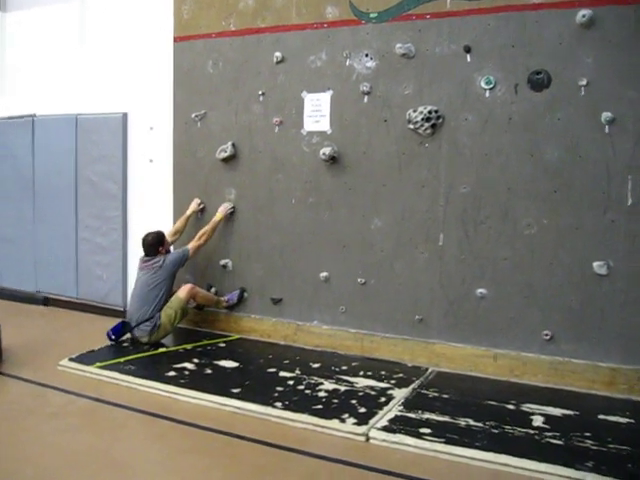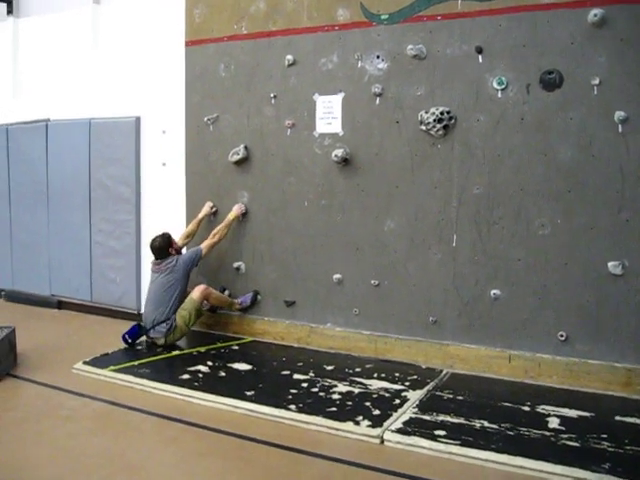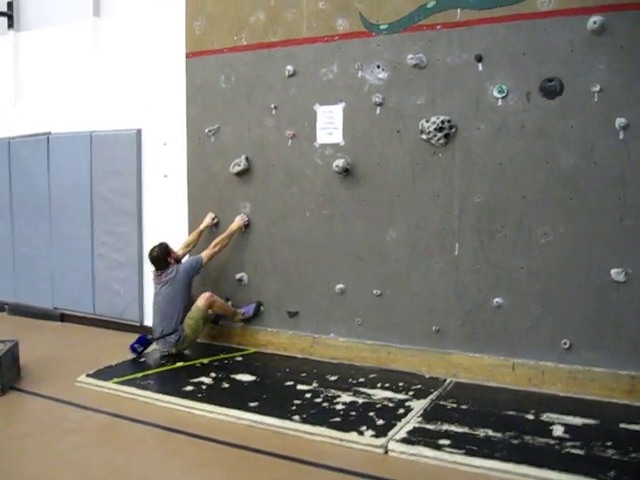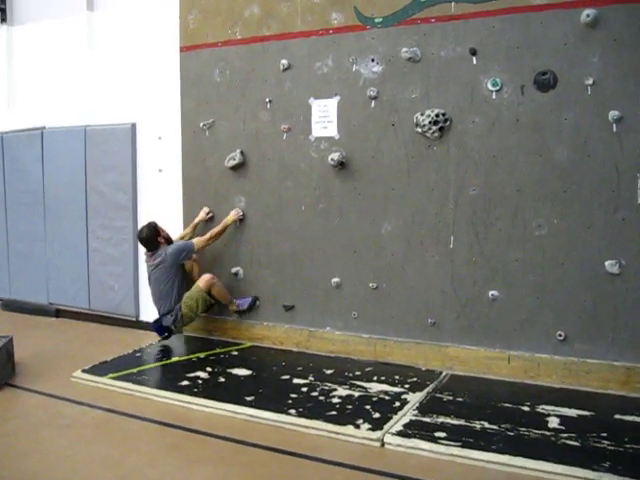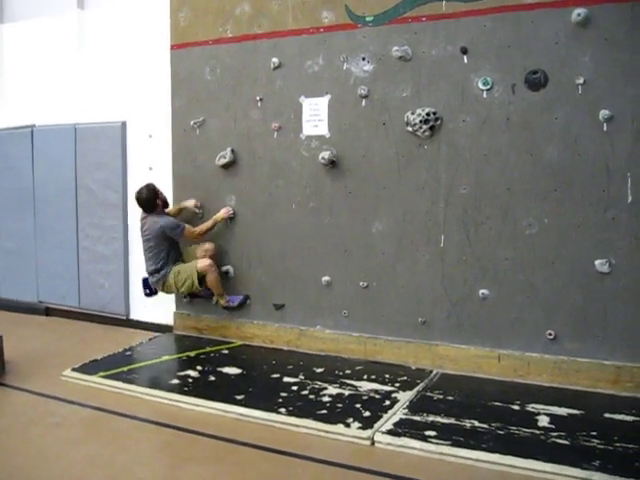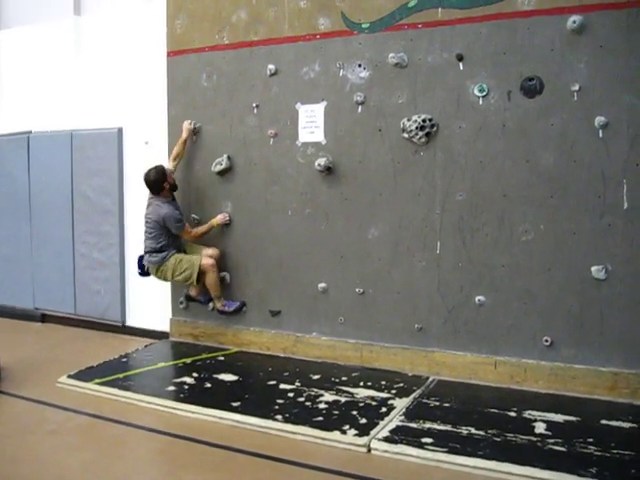
dt=0.3s
person 1, frame 1
left shoulder: (145, 261)
right shoulder: (167, 263)
left elbow: (174, 235)
right elbow: (199, 240)
left wrist: (190, 212)
right wrist: (219, 216)
left hip: (136, 328)
right hip: (149, 331)
right knee: (189, 289)
left ankle: (198, 300)
right ankle: (223, 303)
person 1, frame 2
left shoulder: (157, 264)
right shoulder: (180, 263)
left elbow: (185, 237)
right elbow: (212, 238)
left wrist: (202, 215)
right wrist: (232, 216)
left hip: (153, 330)
right hip: (165, 333)
right knee: (202, 289)
right ankle: (234, 305)
person 1, frame 3
left shoulder: (158, 274)
right shoulder: (181, 272)
left elbow: (186, 247)
right elbow: (213, 249)
left wrist: (204, 226)
right wrist: (235, 227)
left hip: (163, 339)
right hip: (175, 341)
right knee: (207, 297)
right ankle: (239, 315)
person 1, frame 4
left shoulder: (151, 254)
right shoulder: (170, 253)
left elbow: (180, 240)
right elbow: (207, 239)
left wrist: (197, 221)
right wrist: (228, 220)
left hip: (171, 307)
right hip: (177, 314)
left knee: (191, 259)
right knee: (208, 278)
left ankle: (204, 300)
right ankle: (234, 305)
person 1, frame 5
left shoulder: (148, 216)
right shoulder: (162, 224)
left elbow: (168, 215)
right elbow: (195, 233)
left wrist: (182, 205)
right wrist: (218, 217)
right hip: (164, 277)
left knee: (208, 248)
right knee: (208, 264)
left ankle: (196, 286)
right ankle: (224, 300)
person 1, frame 6
left shoulder: (156, 192)
right shoulder: (166, 211)
left elbow: (174, 160)
right elbow: (191, 235)
left wrist: (184, 136)
right wrist: (214, 222)
left hip: (171, 250)
right hip: (161, 262)
left knee: (213, 253)
right knee: (209, 263)
left ankle: (194, 291)
right ankle: (220, 304)
